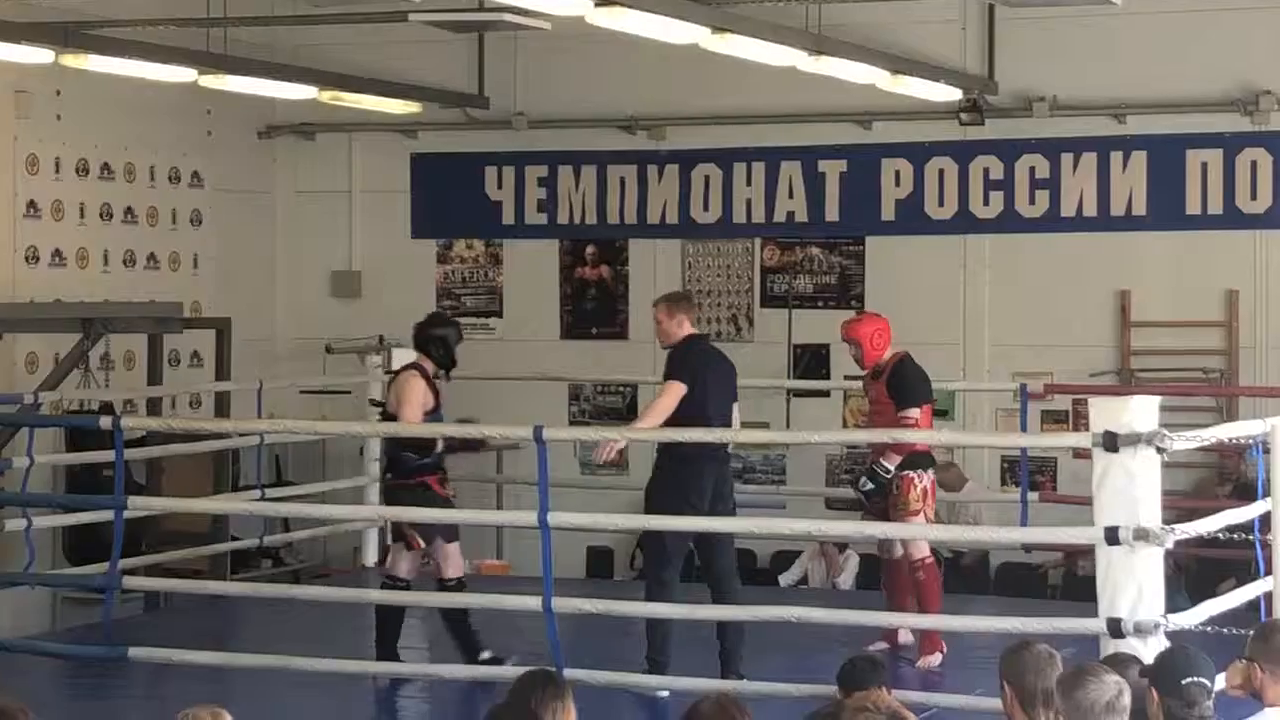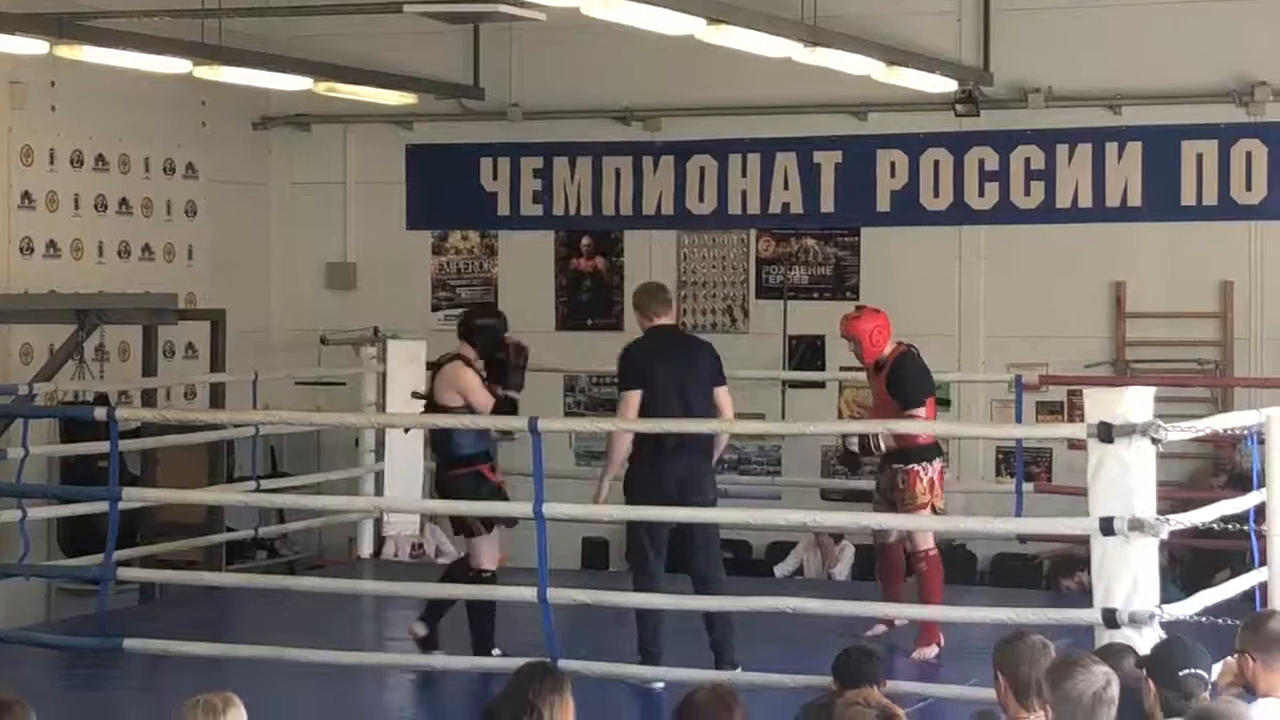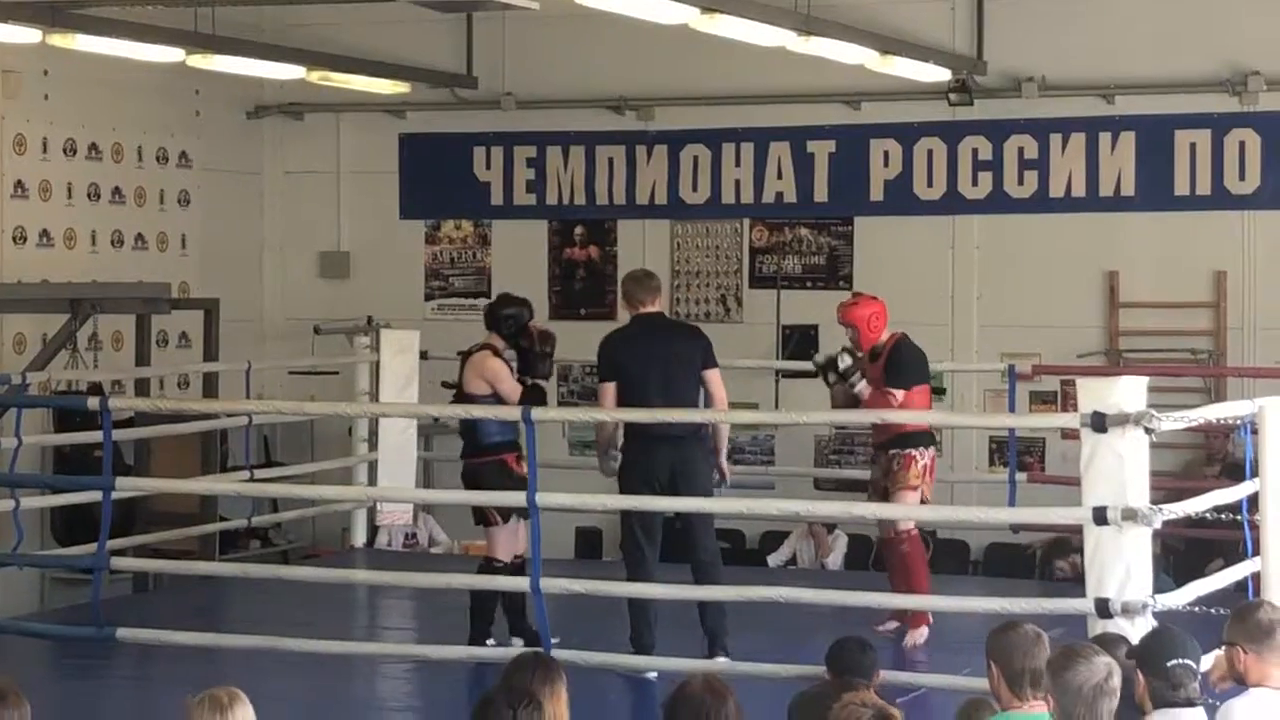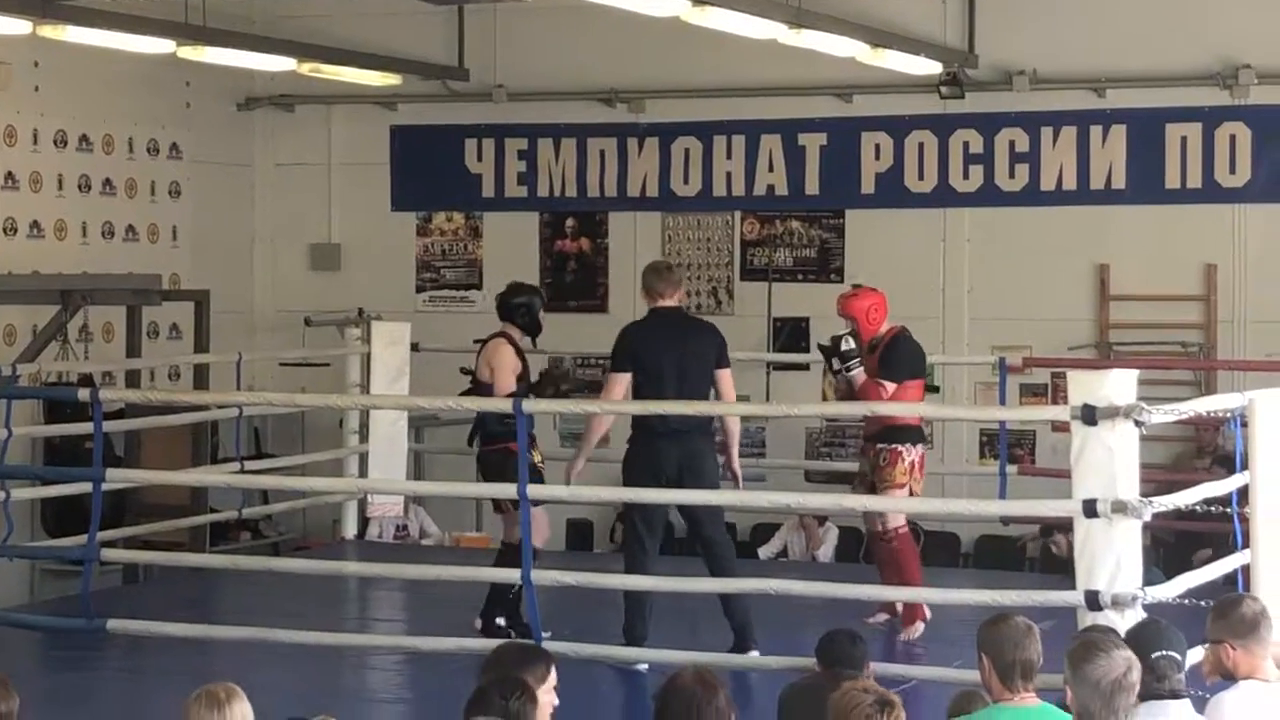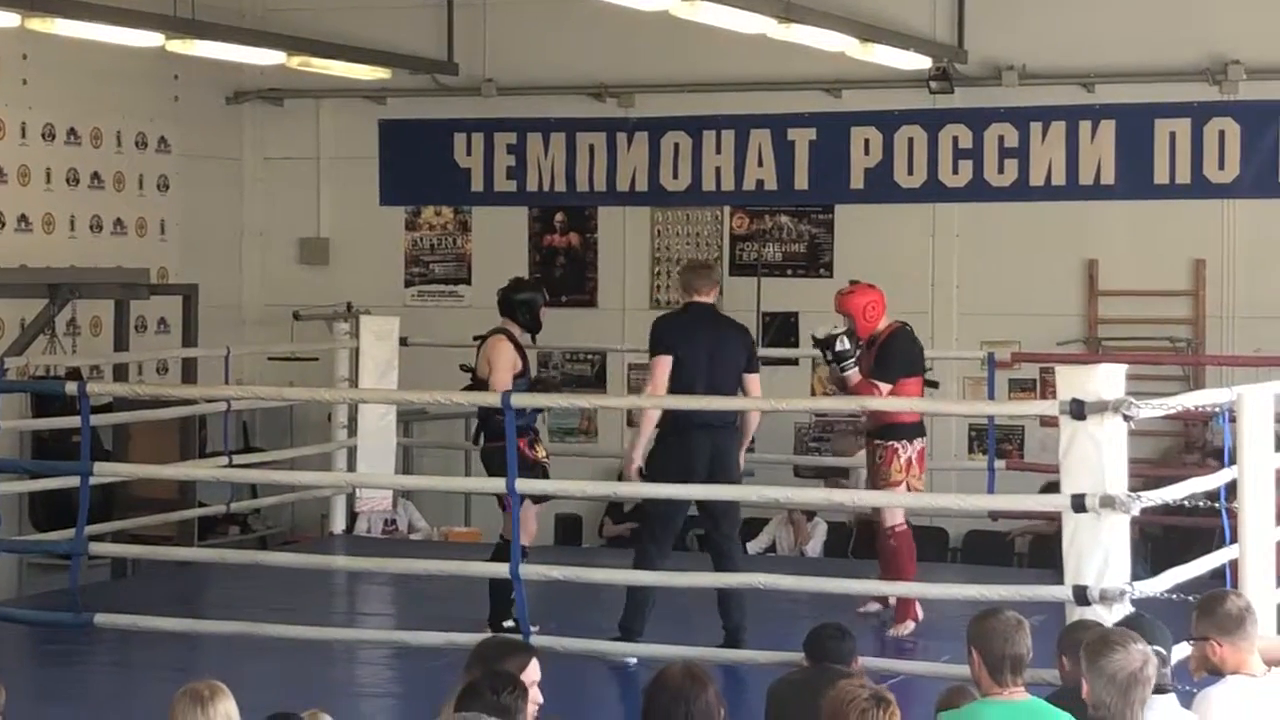
dt=0.3s
person 1, frame 1
left shoulder: (684, 355)
right shoulder: (724, 362)
left elbow: (666, 402)
left wrist: (621, 437)
left hip: (681, 473)
right hip: (718, 474)
left knee: (662, 574)
right knee: (724, 573)
left ankle: (658, 671)
right ankle: (732, 671)
person 1, frame 2
left shoulder: (636, 353)
right shoulder: (703, 350)
left elbow: (626, 423)
right elbow: (726, 415)
left wrist: (606, 478)
left hip: (652, 468)
right hip: (696, 466)
left knee: (648, 567)
right knee: (708, 565)
left ankle: (651, 662)
right ankle: (726, 659)
person 1, frame 3
left shoulder: (614, 344)
right shoulder: (692, 336)
left elbow: (607, 415)
right elbow: (719, 400)
left wrist: (605, 455)
right wrist: (720, 453)
left hip: (643, 456)
right hip: (691, 453)
left knee: (641, 557)
right knee: (705, 551)
left ankle: (644, 652)
right ankle: (718, 646)
person 1, frame 4
left shoulder: (633, 335)
right shoulder: (708, 333)
left elbow: (610, 402)
right elbow: (727, 399)
left wrist: (582, 455)
right wrist: (732, 454)
left hip: (650, 449)
right hip: (697, 449)
left knee: (640, 551)
right knee: (716, 544)
left ankle: (636, 643)
right ankle: (745, 638)
person 1, frame 5
left shoulder: (668, 326)
right shoulder: (739, 333)
left elbow: (657, 390)
right elbow: (754, 403)
left wrist: (636, 450)
right wrist: (740, 449)
left hip: (679, 441)
right hip: (723, 444)
left knee: (654, 543)
right knee: (726, 543)
left ankle: (630, 635)
right ankle: (735, 638)
person 2, frame 1
left shoulder: (906, 372)
right shoulder: (873, 375)
left elbow: (909, 433)
left wrist: (879, 471)
right wrist: (873, 471)
left hip: (910, 471)
right hip: (889, 472)
left knee: (915, 552)
right knee: (890, 552)
left ankle: (933, 640)
right ankle: (899, 629)
person 2, frame 2
left shoulder: (906, 367)
right shoulder: (879, 366)
left elbow: (914, 427)
left wrist: (869, 444)
right wrist: (863, 443)
left hip: (917, 463)
right hip: (894, 462)
left knee: (920, 544)
right knee: (884, 535)
left ankle: (931, 632)
person 2, frame 3
left shoulder: (904, 353)
right shoulder: (869, 356)
left elbow: (885, 406)
right elbow: (852, 406)
left wrist: (852, 379)
right wrist: (835, 378)
left hip: (912, 448)
right hip: (885, 450)
left knee: (903, 527)
right knee: (889, 533)
left ankle: (921, 613)
right ankle: (904, 609)
person 2, frame 4
left shoulder: (901, 347)
right shoulder: (872, 346)
left elbow: (875, 396)
right elbow: (851, 398)
left wrist: (851, 361)
right wrist: (837, 365)
left hip: (901, 443)
right hip: (877, 443)
left knee: (893, 524)
right knee: (875, 525)
left ankle: (916, 608)
right ankle: (893, 599)
person 2, frame 5
left shoulder: (898, 343)
right shoulder: (873, 342)
left elbow: (871, 396)
right elbow: (852, 388)
left wrist: (846, 361)
right wrist: (834, 358)
left hip: (900, 439)
right hip: (881, 437)
left knee: (892, 520)
right knee: (882, 518)
left ankle: (908, 607)
person 3, frame 1
left shoulder: (417, 379)
right shoulder: (413, 381)
right elbow: (411, 442)
left wrist: (450, 440)
right wrist: (453, 441)
left hip: (413, 486)
right hip: (418, 488)
left knee: (399, 574)
right knee: (451, 571)
left ankle: (385, 655)
right ankle: (474, 655)
person 3, frame 2
left shoulder: (456, 367)
right shoulder: (461, 372)
left elbow: (481, 411)
right elbow: (500, 418)
left wrist: (498, 378)
right wrist: (512, 382)
left hip: (461, 473)
right hip: (470, 475)
left knee: (476, 558)
right knee: (486, 565)
left ankle: (428, 622)
right ankle: (483, 651)
person 3, frame 3
left shoulder: (486, 358)
right shoulder: (488, 361)
left elbow: (512, 399)
right elbow: (529, 407)
left wrist: (528, 368)
right wrist: (539, 370)
left hip: (492, 463)
right hip: (494, 465)
left knee: (516, 550)
right knee: (500, 556)
left ankle: (520, 630)
right ankle: (479, 639)
person 3, frame 4
left shoulder: (505, 347)
right shoulder: (502, 349)
right elbow: (506, 407)
left wrist: (539, 389)
left hip: (510, 452)
right hip: (506, 453)
left knee: (516, 539)
right knee: (536, 536)
left ankle: (510, 619)
right ankle: (492, 615)
person 3, frame 5
left shoulder: (504, 343)
right shoulder: (502, 346)
right elbow: (500, 405)
left wrist: (535, 393)
right wrist: (535, 398)
left hip: (516, 448)
right hip: (510, 449)
left knee: (514, 536)
right knee: (521, 538)
left ankle: (502, 615)
right ankle: (500, 621)
